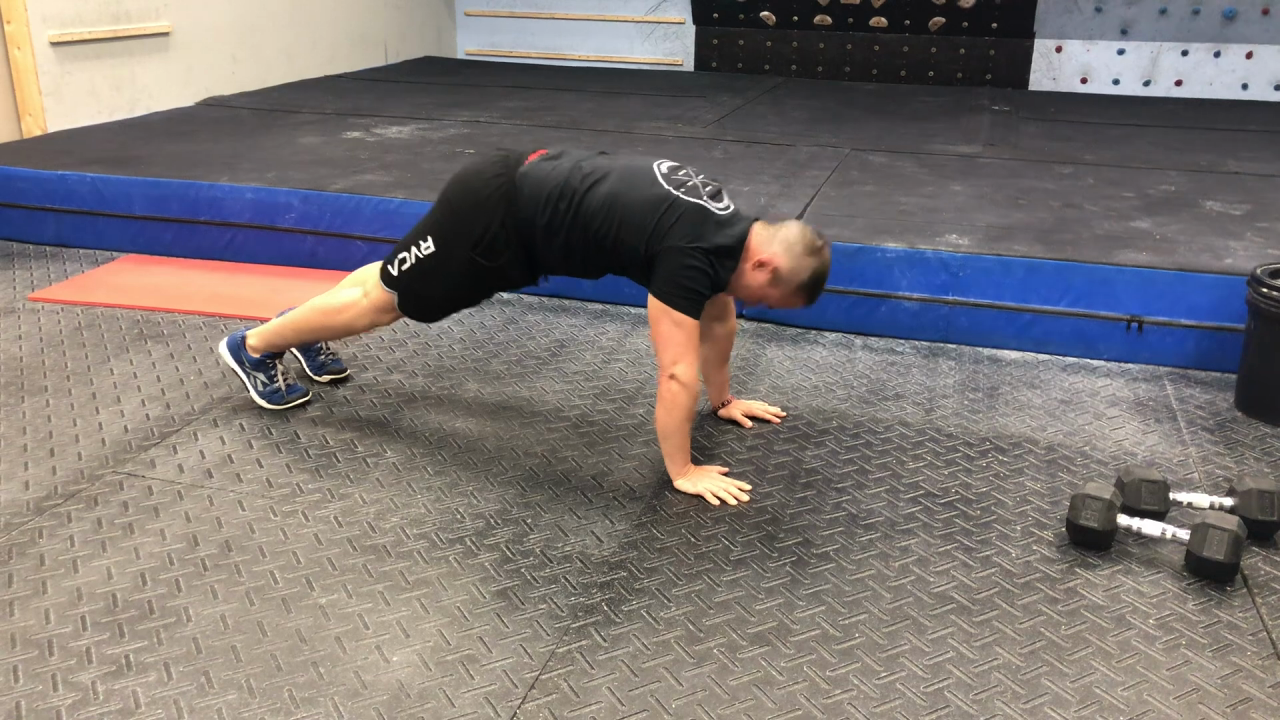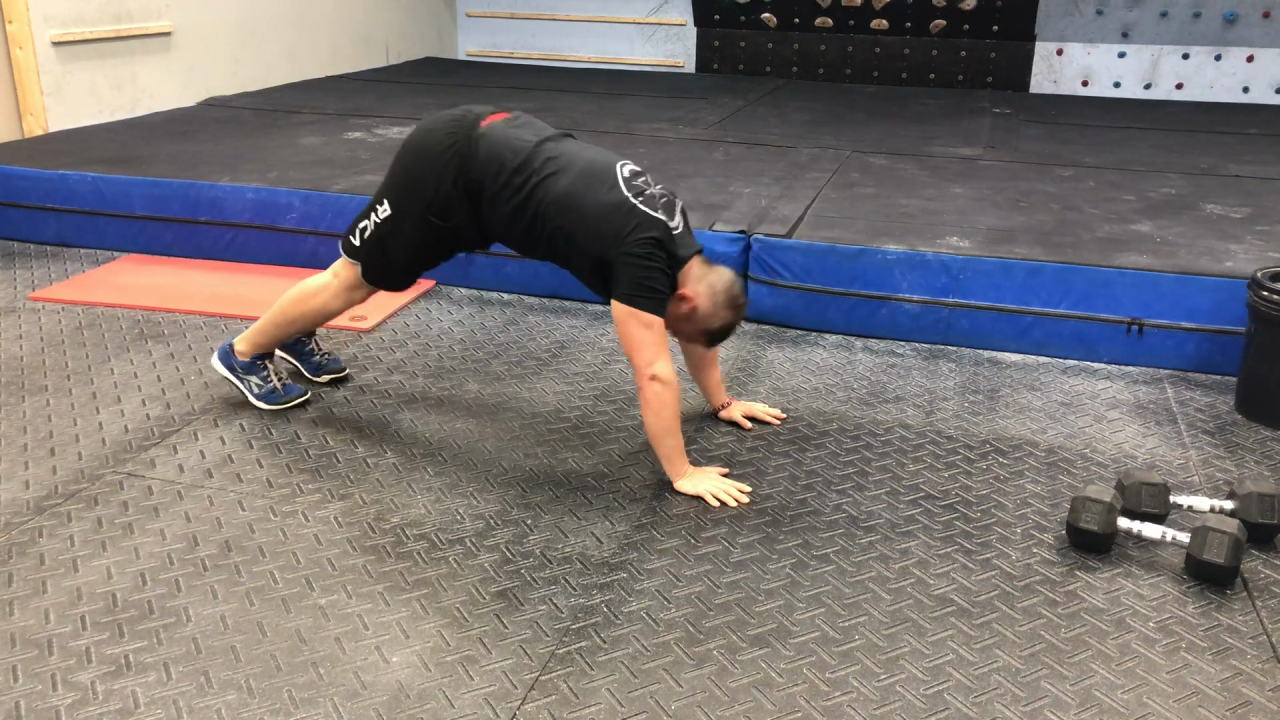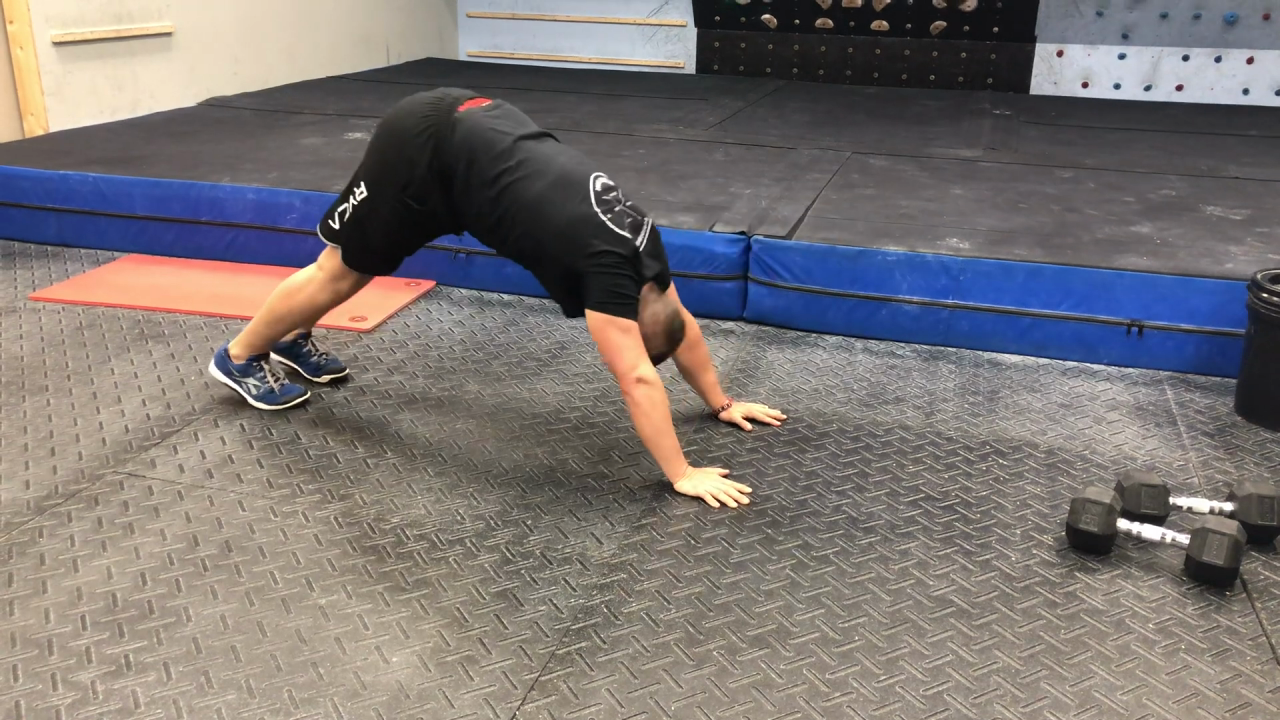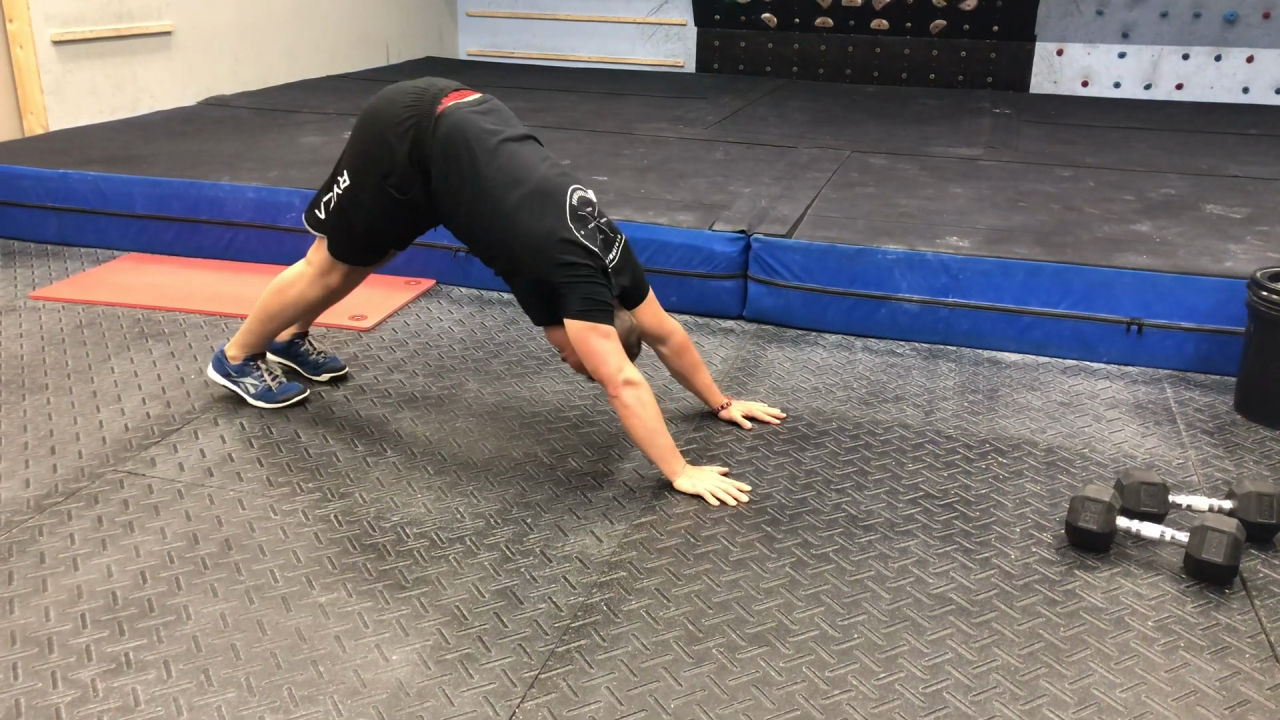
dt=0.3s
person 1, frame 1
left shoulder: (725, 228)
right shoulder: (697, 250)
left elbow: (717, 318)
right elbow: (676, 372)
left wrist: (725, 399)
right wrist: (682, 472)
left hip: (523, 190)
right hip: (498, 209)
left knee: (400, 280)
right knee: (388, 298)
left ankle: (303, 329)
right ankle: (255, 346)
person 1, frame 2
left shoulder: (670, 239)
right shoulder: (645, 255)
left elbow: (691, 327)
right elbow: (654, 372)
left wrist: (720, 400)
right wrist: (681, 474)
left hip: (485, 146)
right hip: (452, 164)
left knee: (376, 264)
right knee: (359, 274)
left ankle: (295, 337)
right ankle: (244, 352)
person 1, frame 3
left shoulder: (637, 245)
right shoulder: (608, 267)
left elbow: (682, 324)
right elbow: (637, 378)
left wrist: (722, 402)
right wrist: (683, 474)
left hip: (465, 128)
right hip: (427, 144)
left knee: (367, 257)
right knee: (344, 265)
left ankle: (292, 339)
right ankle: (240, 357)
person 1, frame 4
left shoulder: (607, 258)
right shoulder: (578, 275)
left elbow: (664, 332)
right elbow: (623, 382)
left wrist: (720, 402)
right wrist: (681, 473)
left hip: (453, 117)
right hip: (409, 132)
left knee: (366, 256)
right knee: (333, 262)
left ankle: (290, 337)
right ankle: (237, 357)
